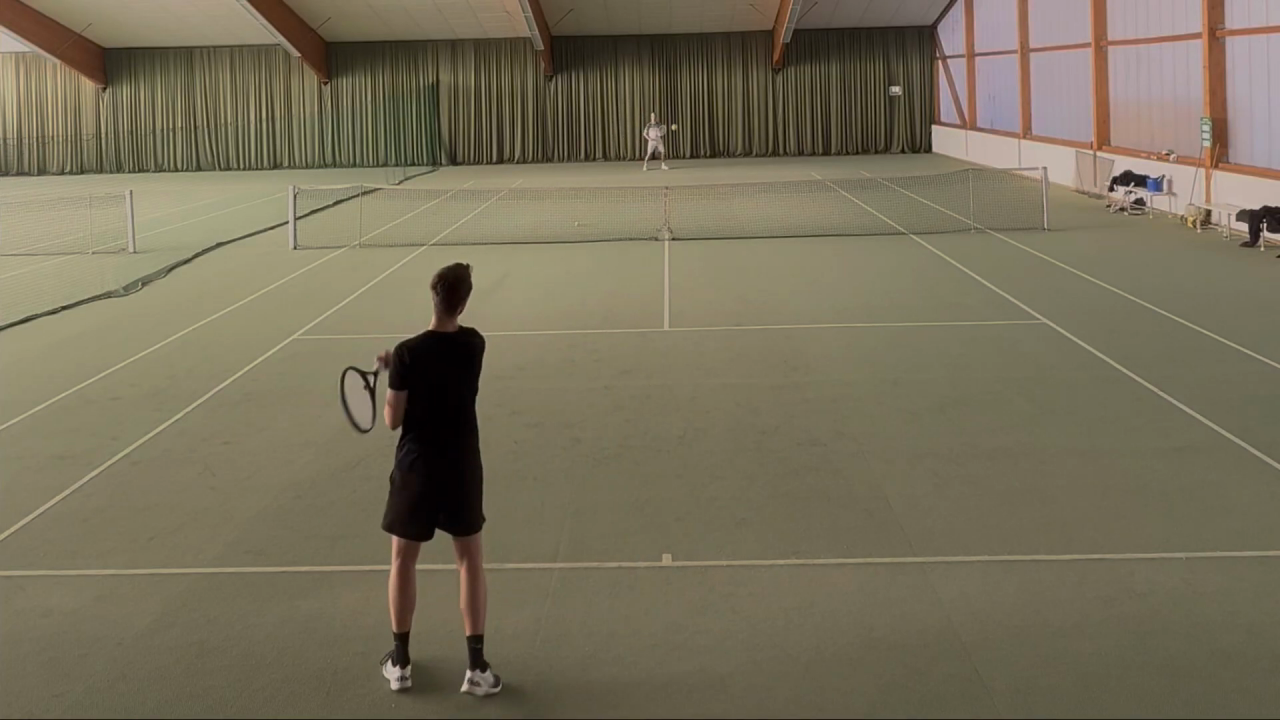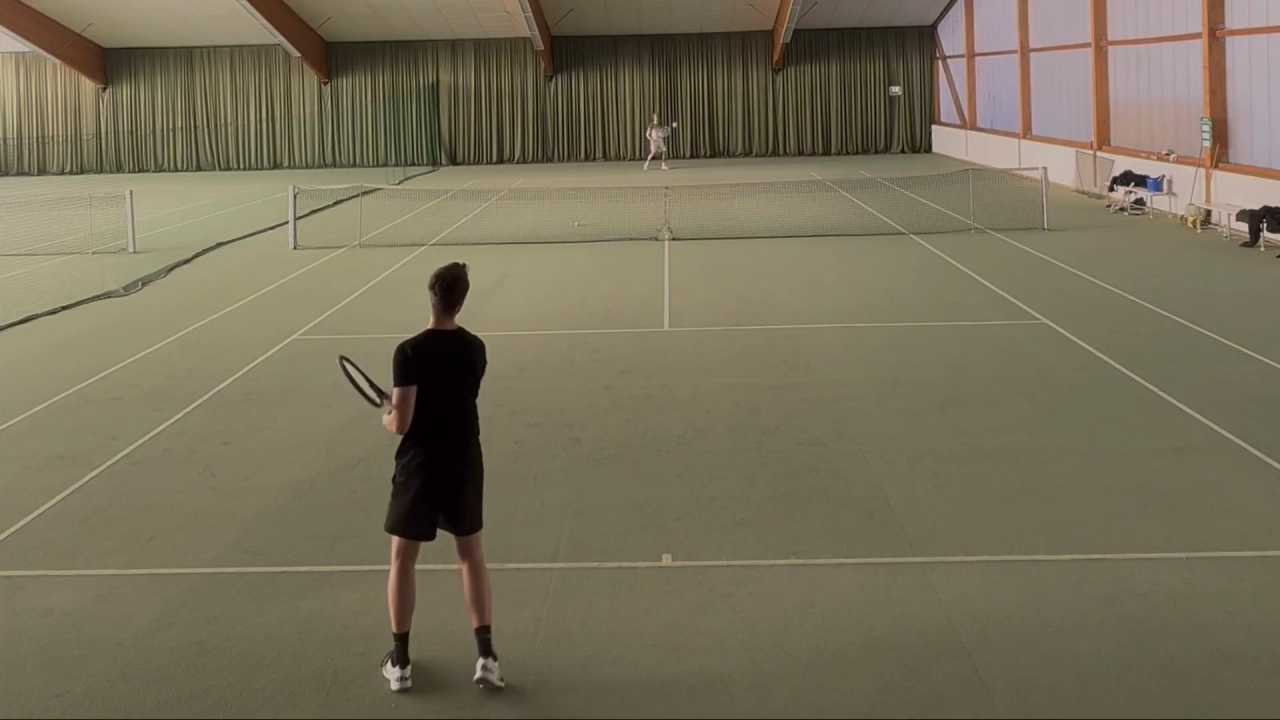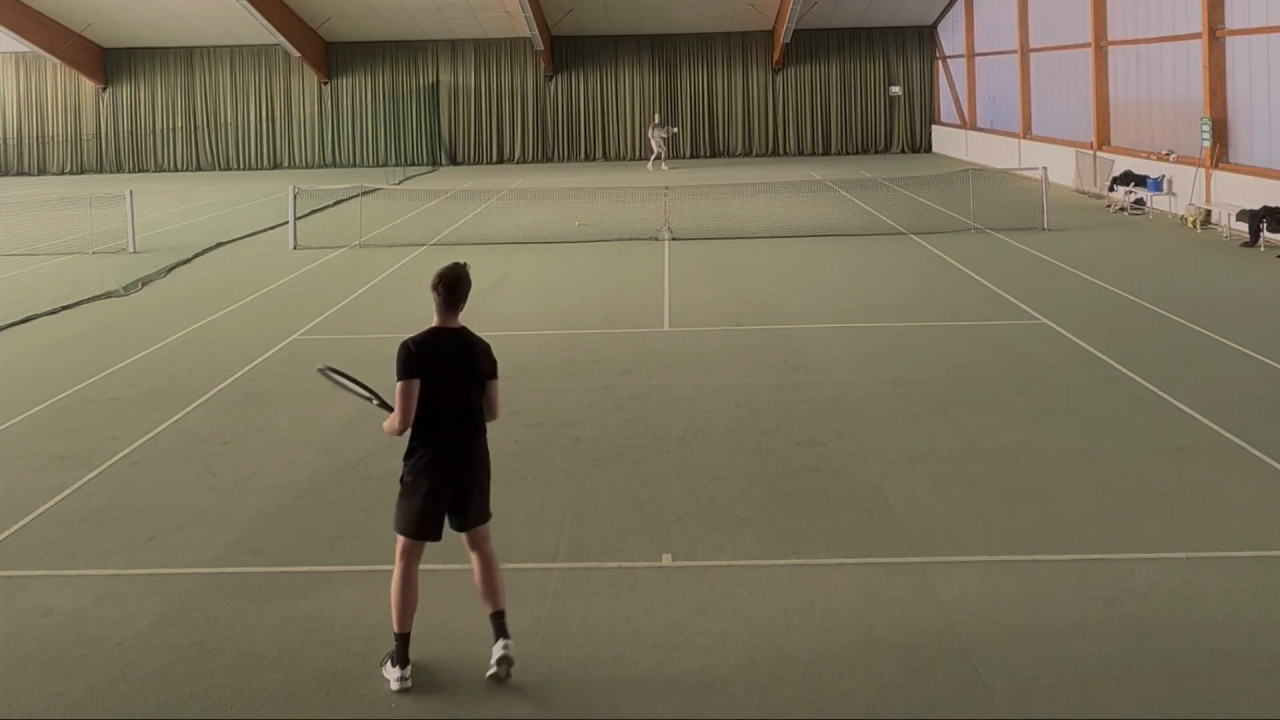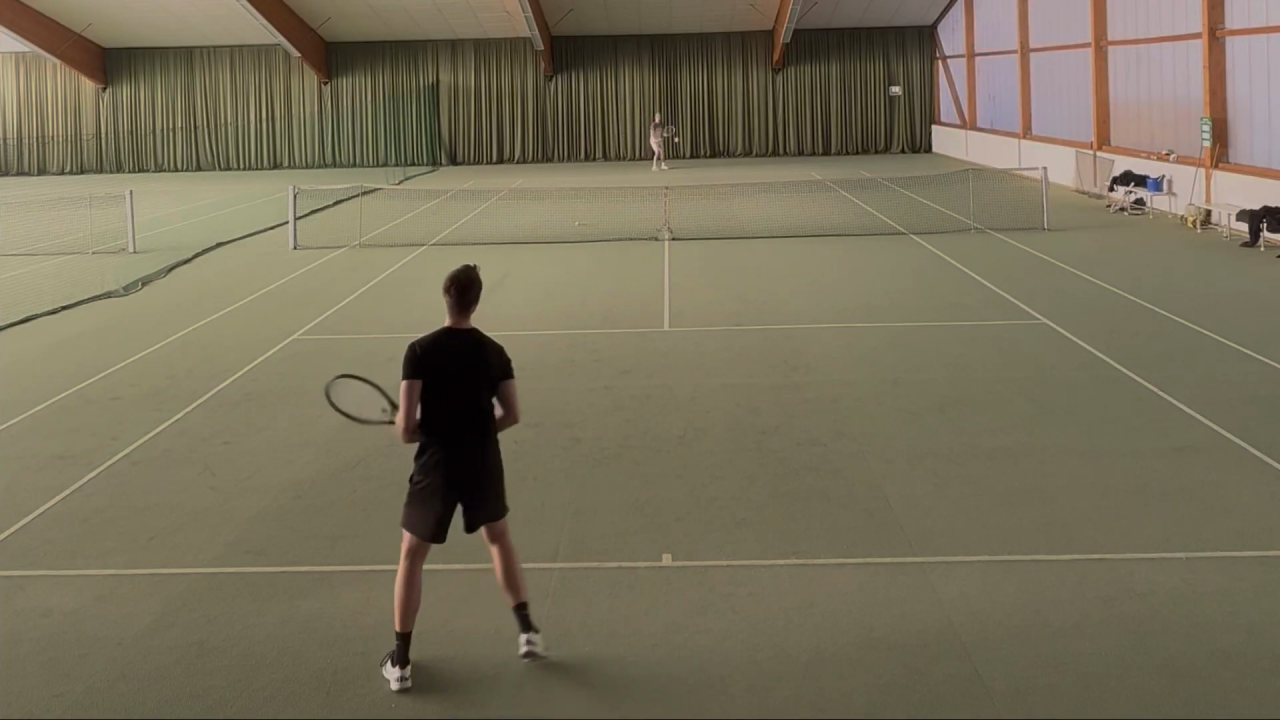
dt=0.1s
person 1, frame 1
left shoulder: (407, 354)
right shoulder: (474, 343)
left elbow: (393, 419)
left hip: (416, 466)
right hip: (463, 465)
left knee: (403, 560)
right knee: (471, 559)
left ankle: (400, 661)
right ankle: (477, 665)
person 1, frame 2
left shoulder: (408, 352)
right shoulder: (475, 349)
left elbow: (401, 424)
left wrist: (387, 417)
left hip: (418, 467)
right hip: (465, 465)
left knee: (402, 561)
right knee: (471, 558)
left ankle: (400, 662)
right ankle: (485, 654)
person 1, frame 3
left shoulder: (412, 350)
right shoulder: (481, 349)
left elbow: (401, 423)
right elbow: (491, 412)
left wrist: (392, 422)
left hip: (426, 467)
right hip: (472, 463)
left knee: (407, 560)
right knee: (480, 547)
left ankle: (399, 662)
right ankle: (501, 638)
person 1, frame 4
left shoulder: (421, 350)
right shoulder: (493, 351)
left elbow: (406, 426)
right elbow: (512, 415)
left wrist: (407, 430)
left hip: (436, 466)
right hip: (483, 463)
left knee: (411, 559)
right knee: (499, 539)
left ankle: (401, 661)
right ankle: (526, 630)
